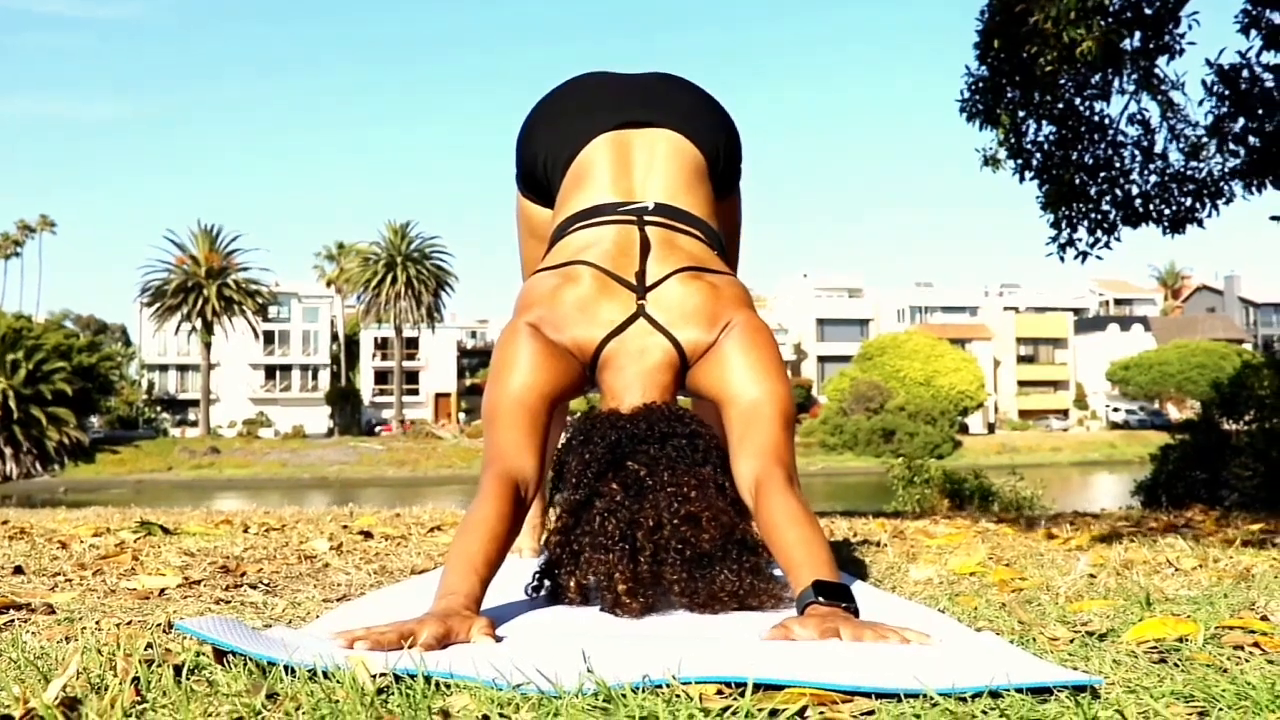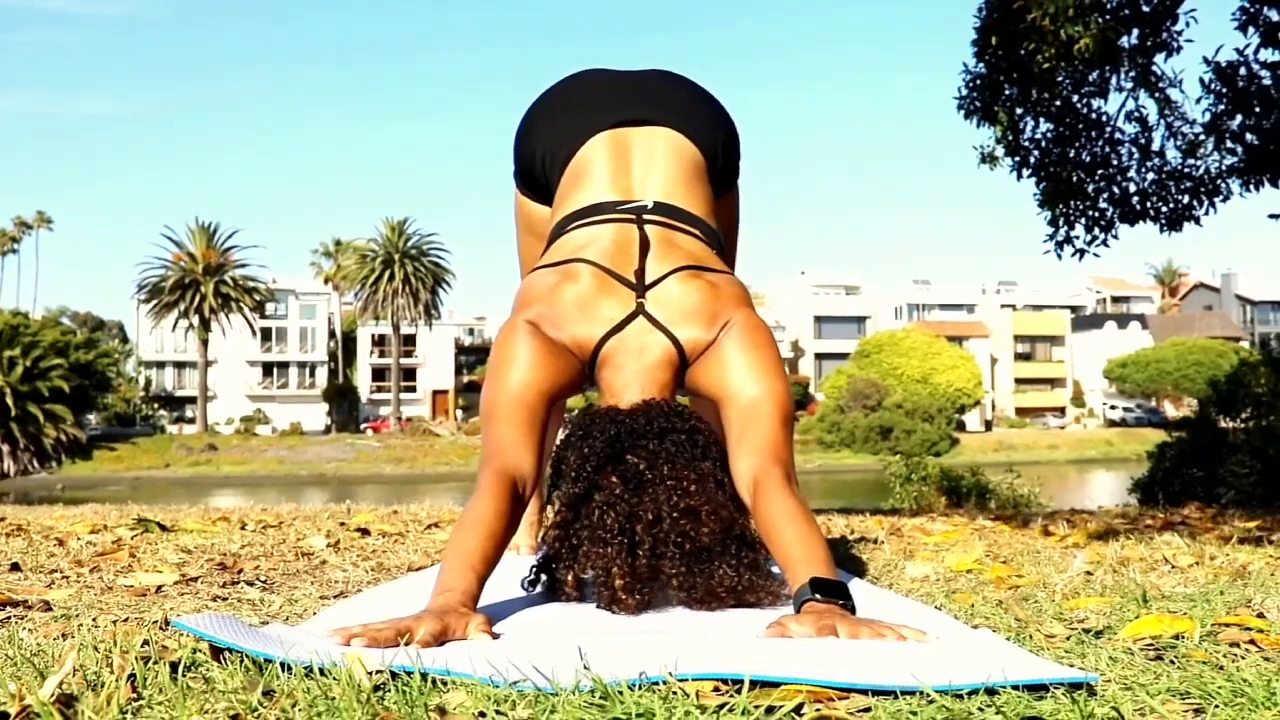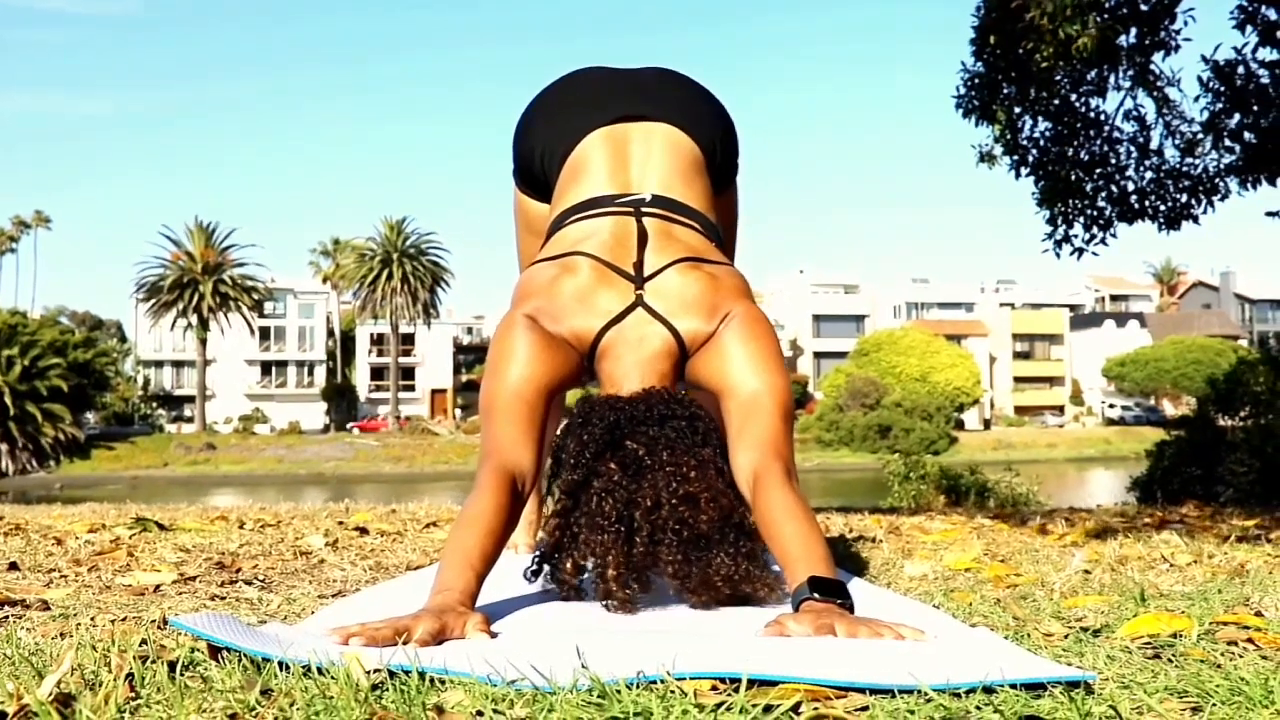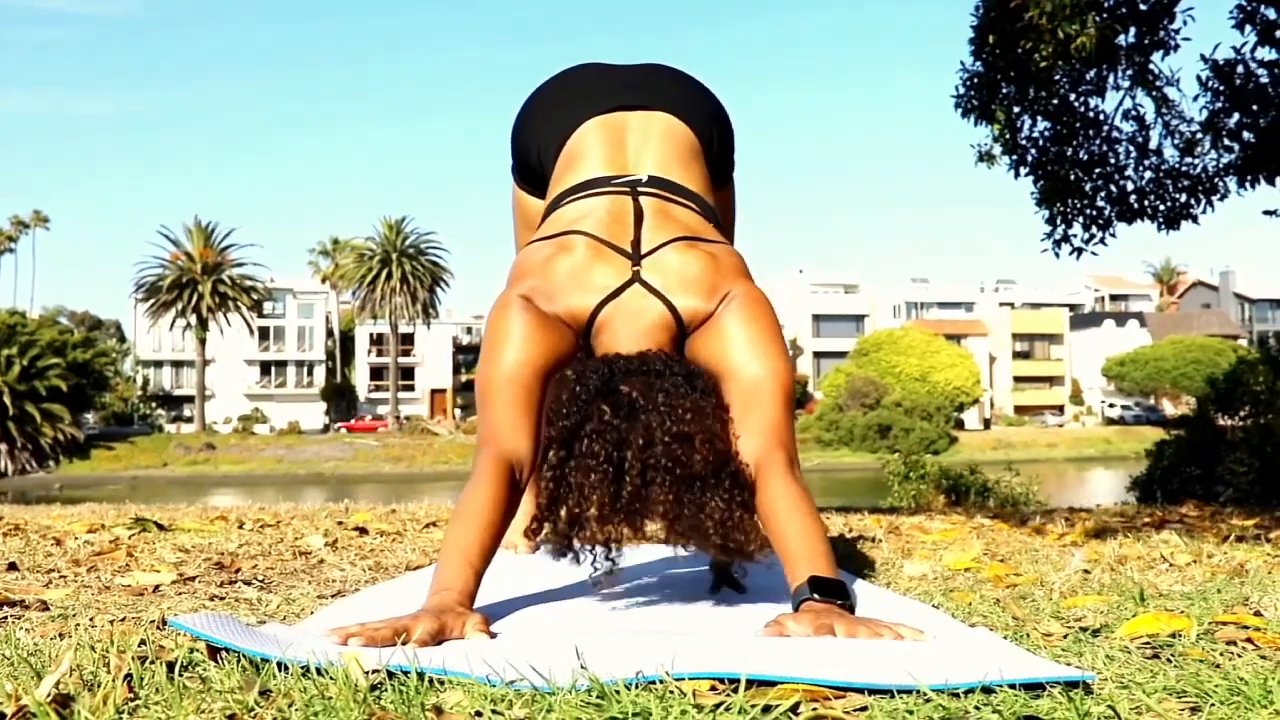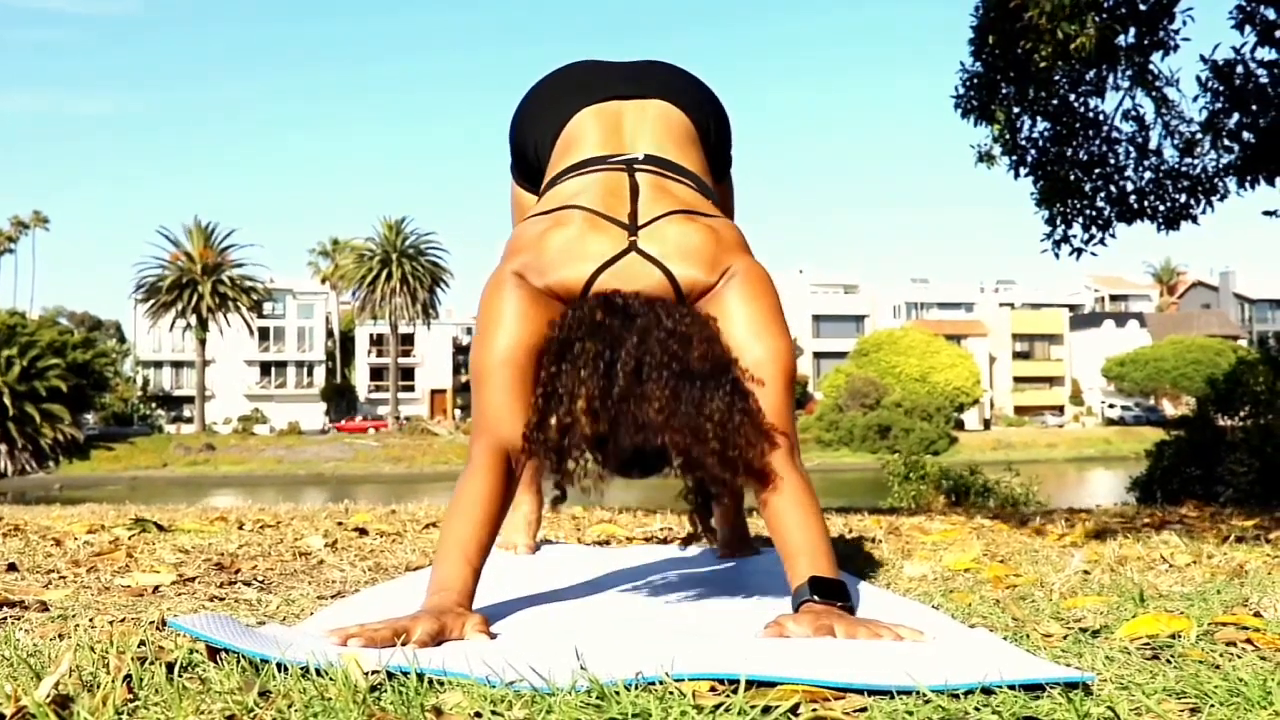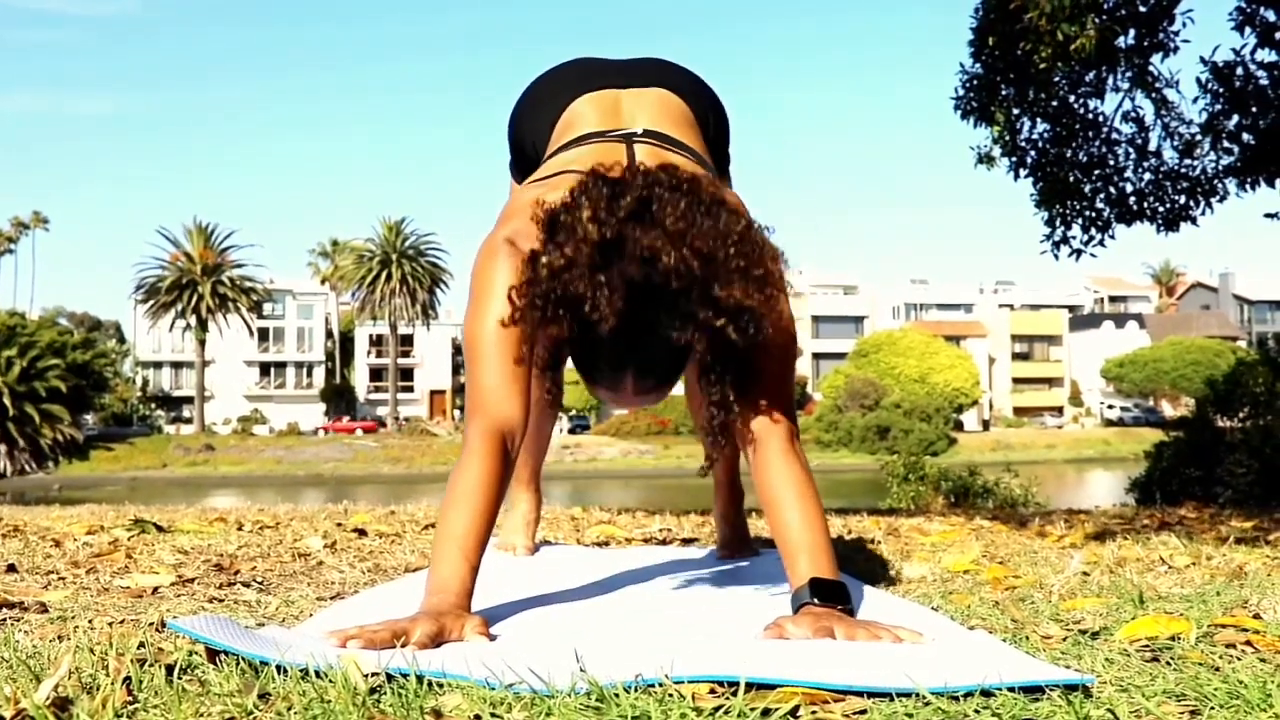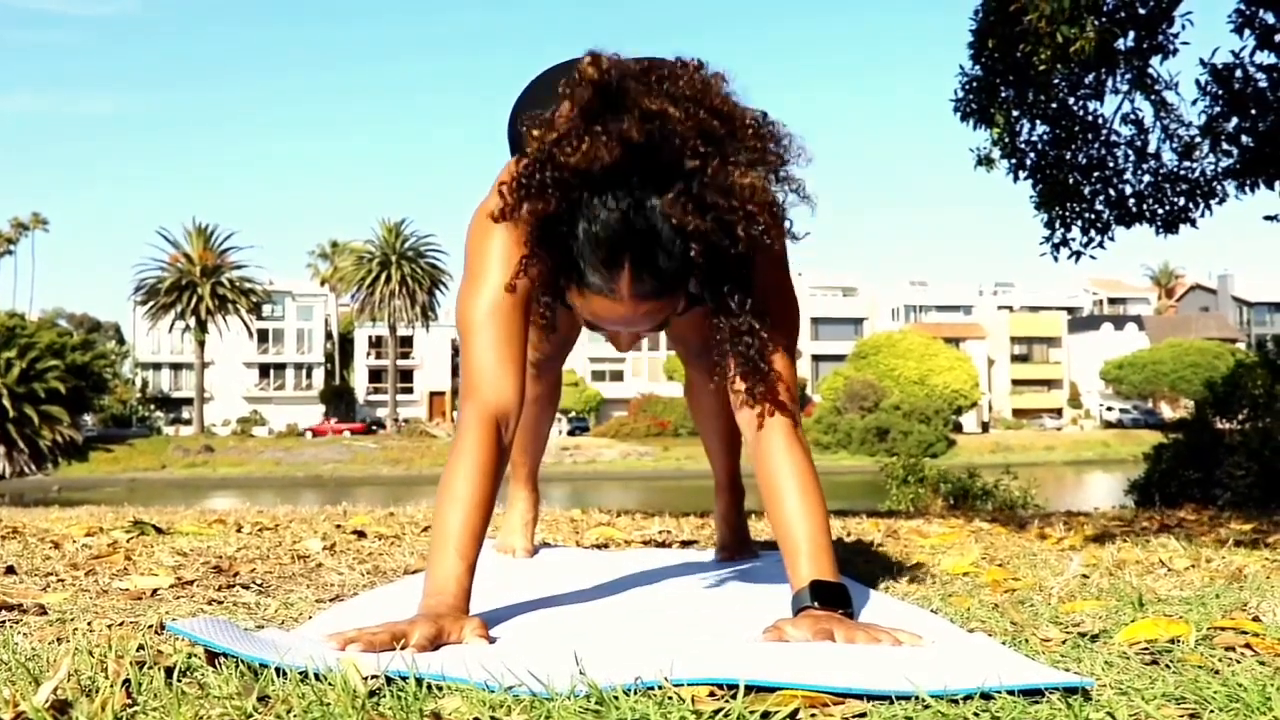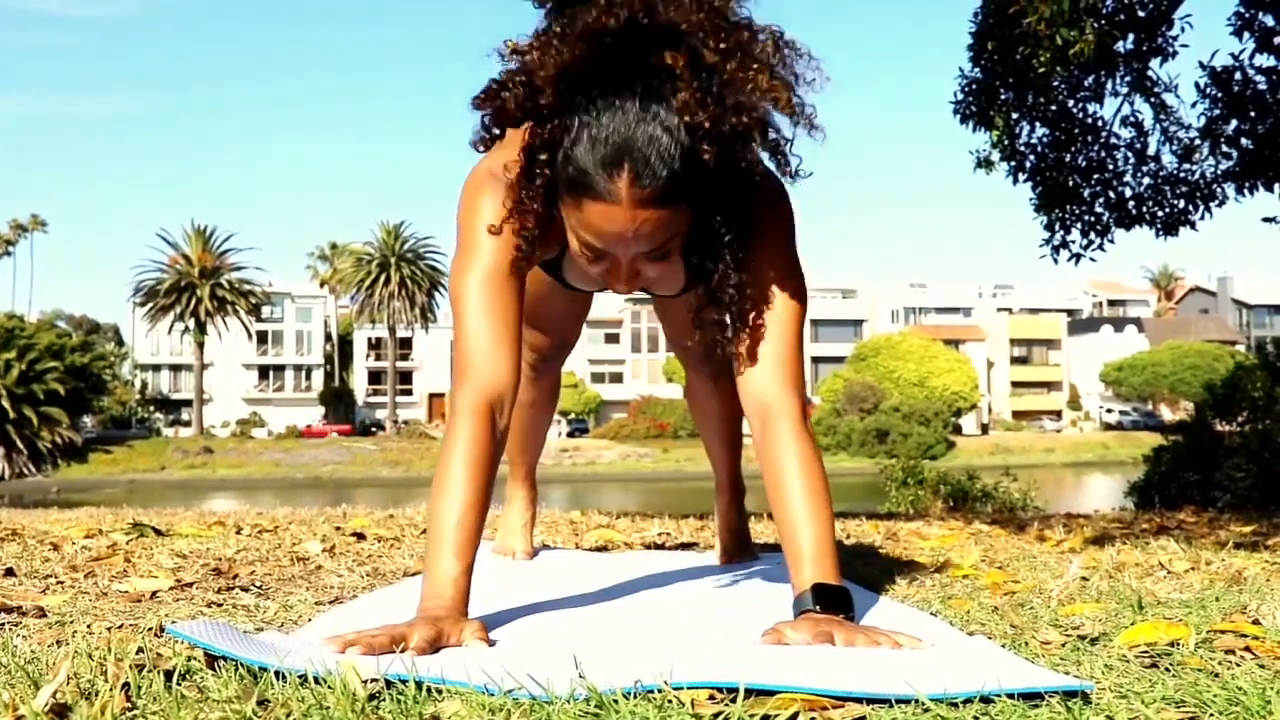
dt=0.2s
person 1, frame 1
left shoulder: (728, 342)
right shoulder: (542, 340)
left elbow: (770, 481)
right elbow: (503, 482)
left wrist: (825, 601)
left ankle: (721, 526)
right ankle: (537, 517)
person 1, frame 2
left shoulder: (728, 339)
right shoulder: (542, 338)
left elbow: (767, 480)
right elbow: (502, 479)
left wrist: (822, 599)
left ankle: (719, 520)
right ankle: (532, 515)
person 1, frame 3
left shoulder: (727, 333)
right shoulder: (540, 332)
left elbow: (768, 473)
right elbow: (503, 473)
left wrist: (821, 595)
left ankle: (722, 514)
right ankle: (531, 510)
person 1, frame 4
left shoulder: (726, 312)
right shoulder: (535, 311)
left elbow: (772, 463)
right elbow: (498, 461)
left wrist: (821, 596)
right wrist: (445, 602)
right knee: (535, 372)
left ankle: (726, 511)
right ankle: (530, 497)
person 1, frame 5
left shoulder: (729, 284)
right shoulder: (530, 286)
left elbow: (775, 450)
right elbow: (492, 450)
left wrist: (821, 597)
right wrist: (444, 603)
left knee: (728, 372)
right knee: (529, 363)
left ankle: (727, 514)
right ankle: (527, 498)
person 1, frame 6
left shoulder: (730, 251)
right shoulder: (522, 248)
left elbow: (772, 430)
right elbow: (488, 433)
left wrist: (821, 598)
right wrist: (442, 604)
left knee: (725, 361)
right knee: (526, 359)
left ankle: (729, 505)
right ankle: (525, 496)
person 1, frame 7
left shoulder: (735, 227)
right shoulder: (517, 223)
left elbow: (772, 416)
right elbow: (484, 417)
left wrist: (821, 599)
right wrist: (442, 604)
left knee: (709, 353)
right knee: (539, 350)
left ankle: (729, 505)
right ankle: (521, 497)
person 1, frame 8
left shoulder: (750, 203)
right shoulder: (506, 187)
left elbow: (777, 406)
right elbow: (479, 400)
left wrist: (822, 601)
right wrist: (442, 606)
left hip: (701, 203)
left knee: (708, 352)
right knee: (539, 348)
left ankle: (730, 502)
right ankle: (520, 496)
